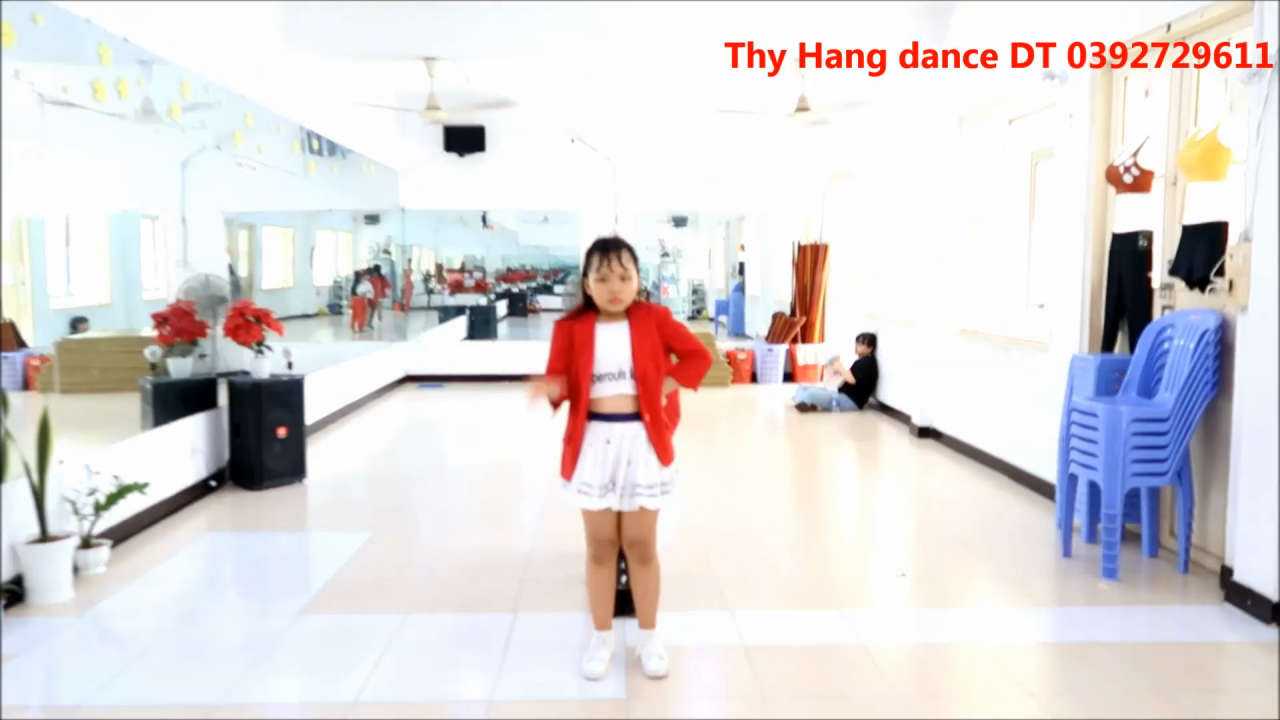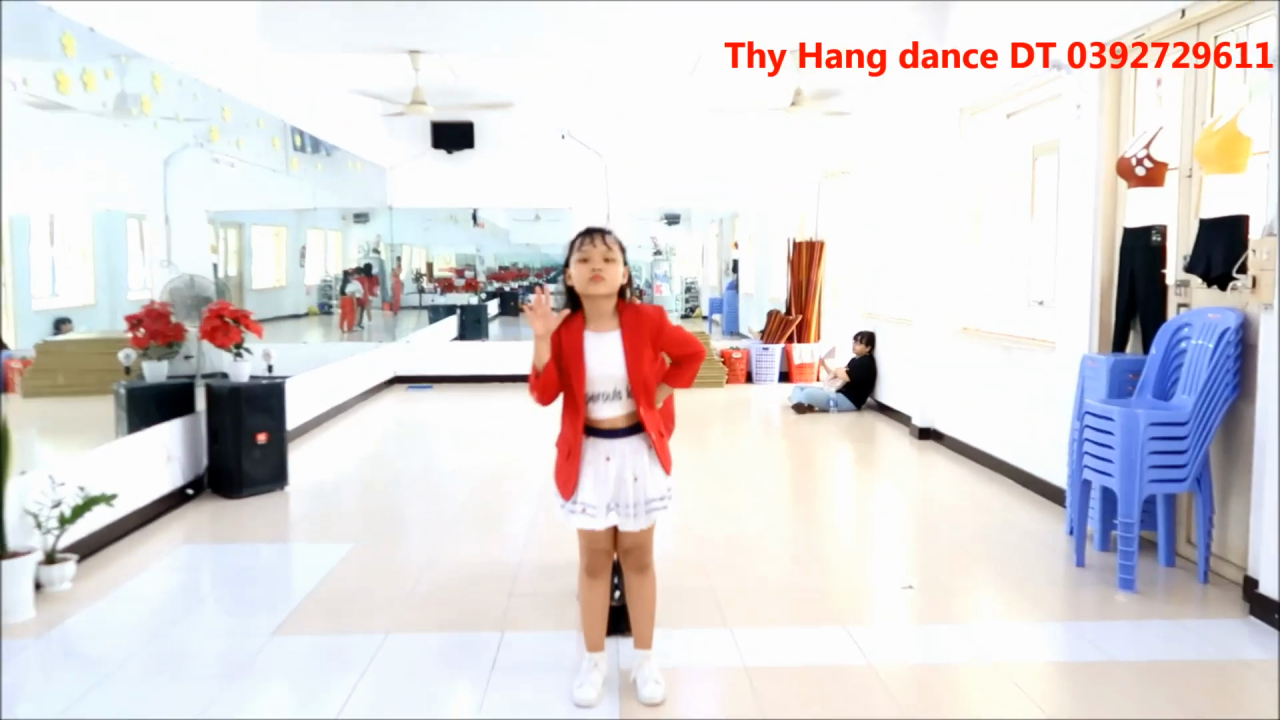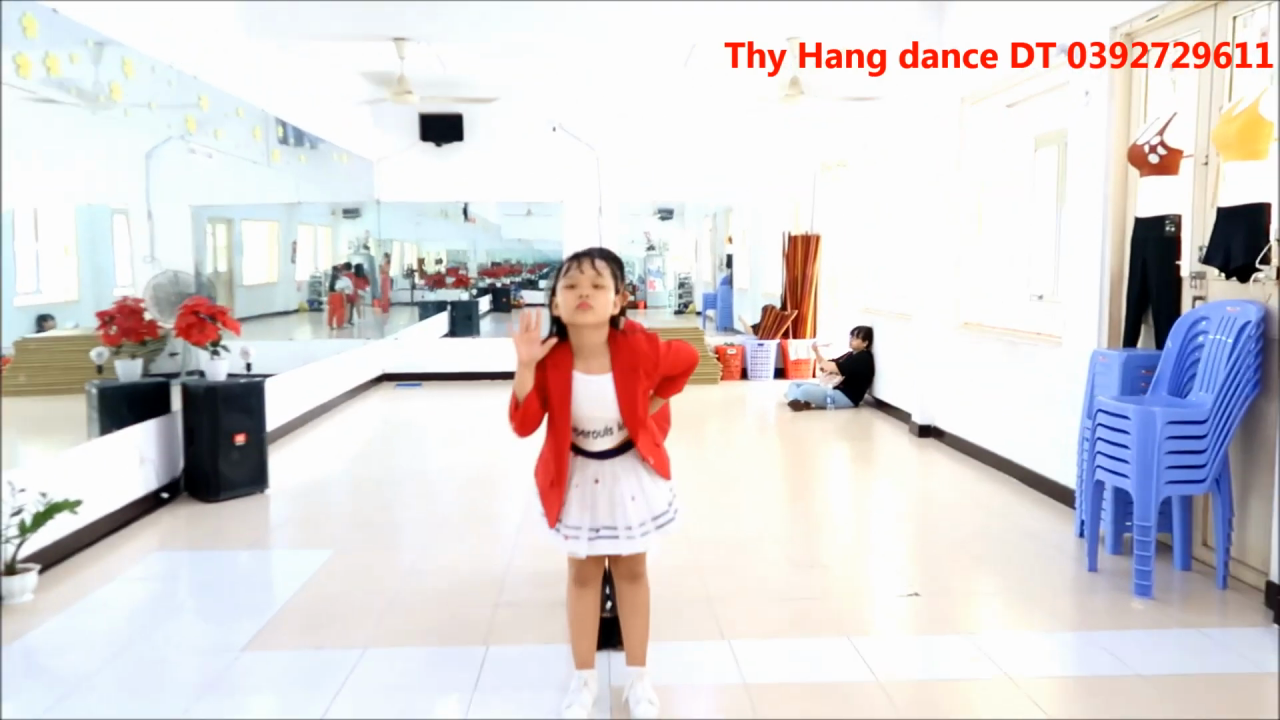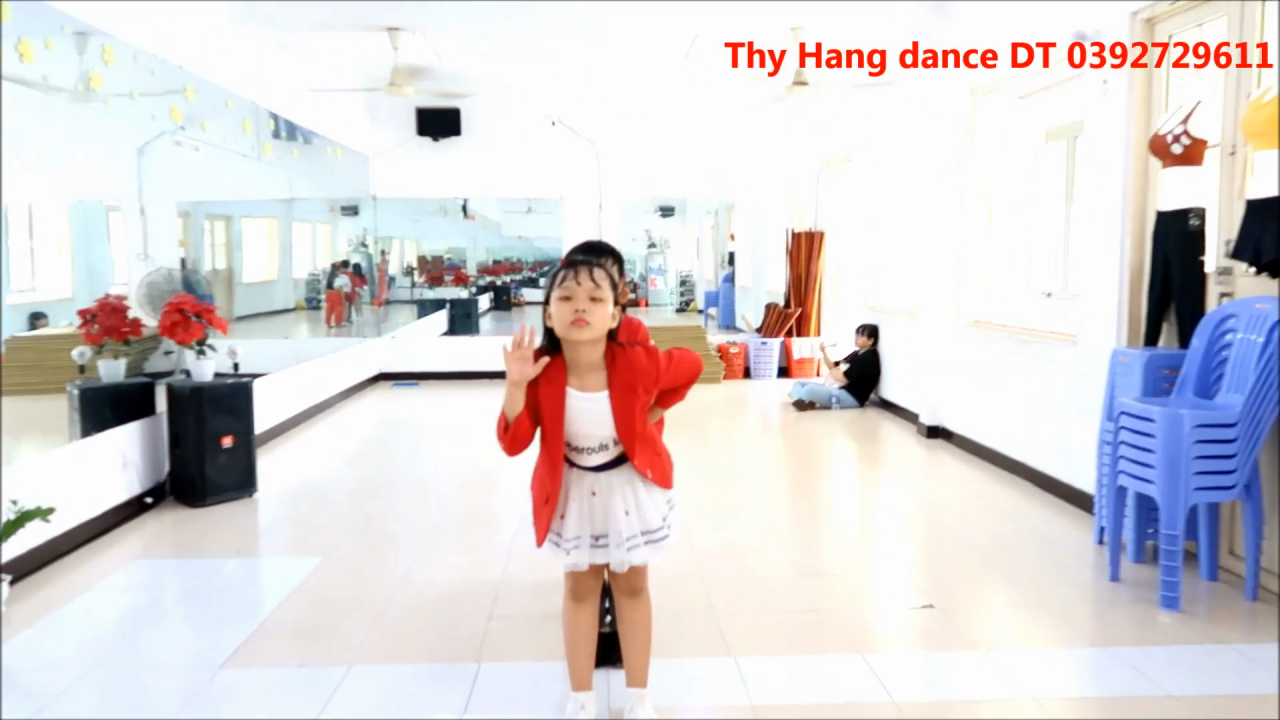
dt=0.2s
person 1, frame 1
left shoulder: (654, 319)
right shoulder: (572, 327)
left elbow: (698, 356)
right elbow: (561, 389)
left wrist: (665, 387)
right wrist: (551, 390)
left hip: (642, 442)
right hip: (592, 443)
left knee: (641, 547)
right knee: (600, 546)
left ankle: (648, 637)
right ankle: (602, 637)
person 1, frame 2
left shoulder: (645, 320)
right shoulder: (562, 329)
left elbow: (692, 354)
right elbow: (544, 394)
left wrist: (659, 396)
right wrist: (541, 339)
left hip: (638, 453)
right hip: (588, 455)
left knee: (638, 558)
right knee: (594, 560)
left ankle: (644, 659)
right ankle: (593, 660)
person 1, frame 3
left shoulder: (640, 350)
right shoulder: (548, 360)
left elbow: (687, 358)
right elbow: (523, 426)
left wrist: (653, 406)
right wrist: (525, 367)
left hip: (631, 470)
right hip: (576, 474)
left knee: (631, 571)
right knee: (583, 573)
left ankle: (638, 676)
right ankle: (584, 678)
person 1, frame 4
left shoulder: (638, 363)
right shoulder: (540, 372)
left elbow: (691, 365)
right elbow: (513, 444)
right wrist: (516, 385)
left hip: (630, 482)
right hip: (572, 487)
left knee: (632, 585)
right knee: (580, 587)
